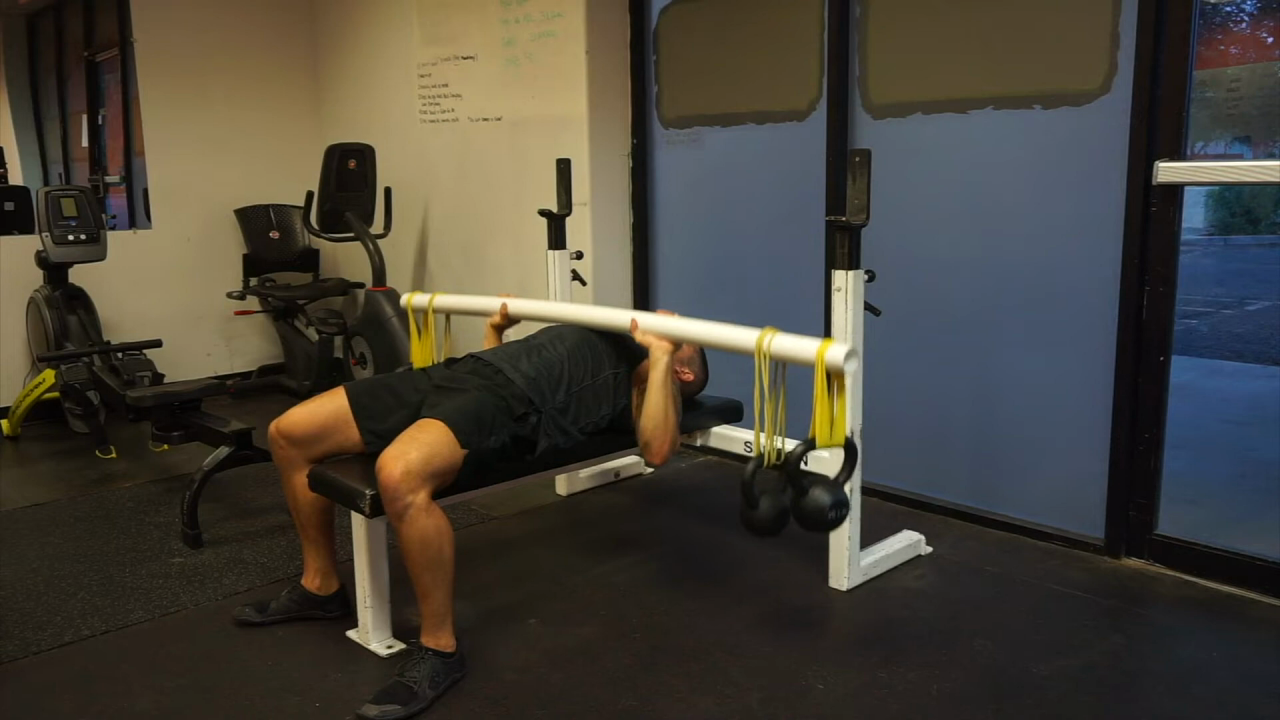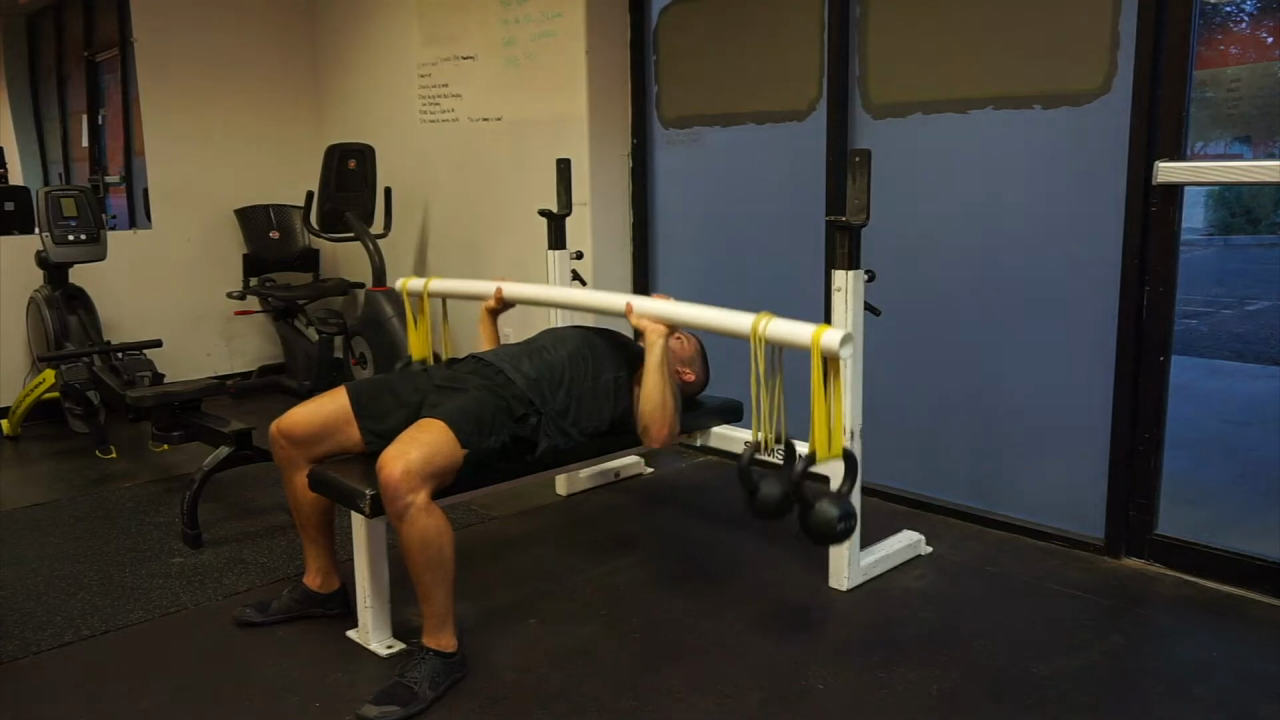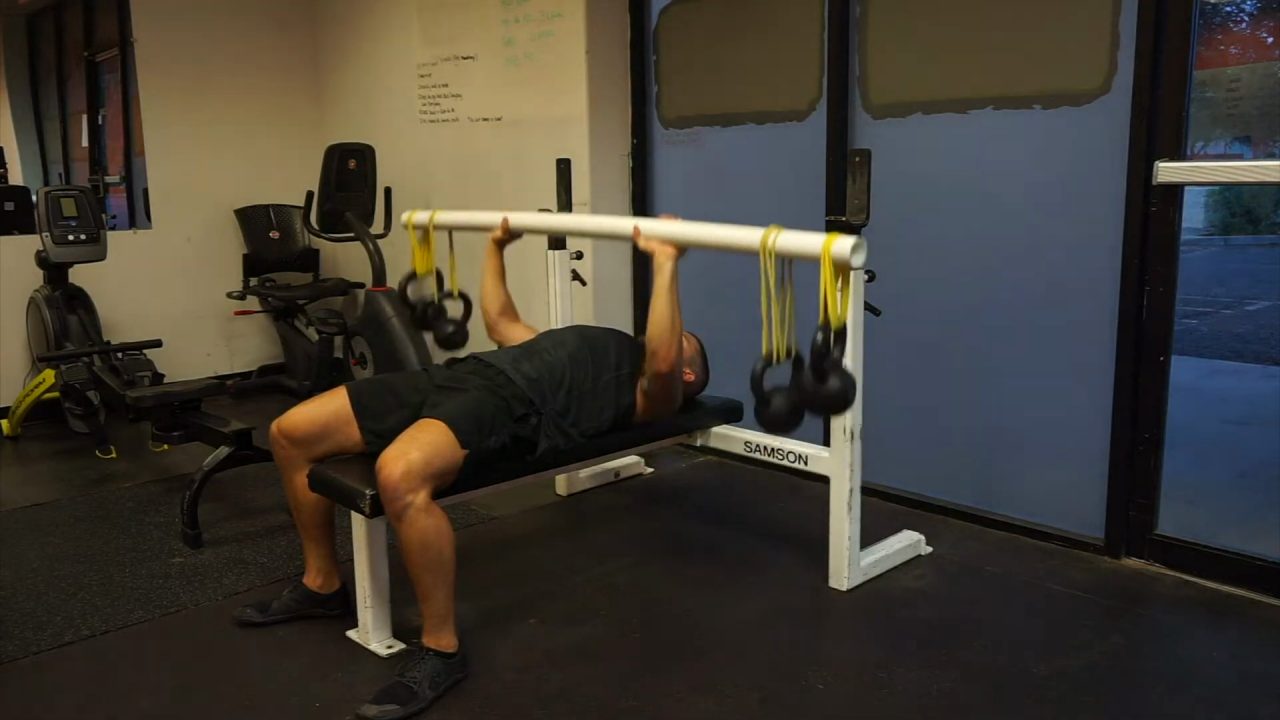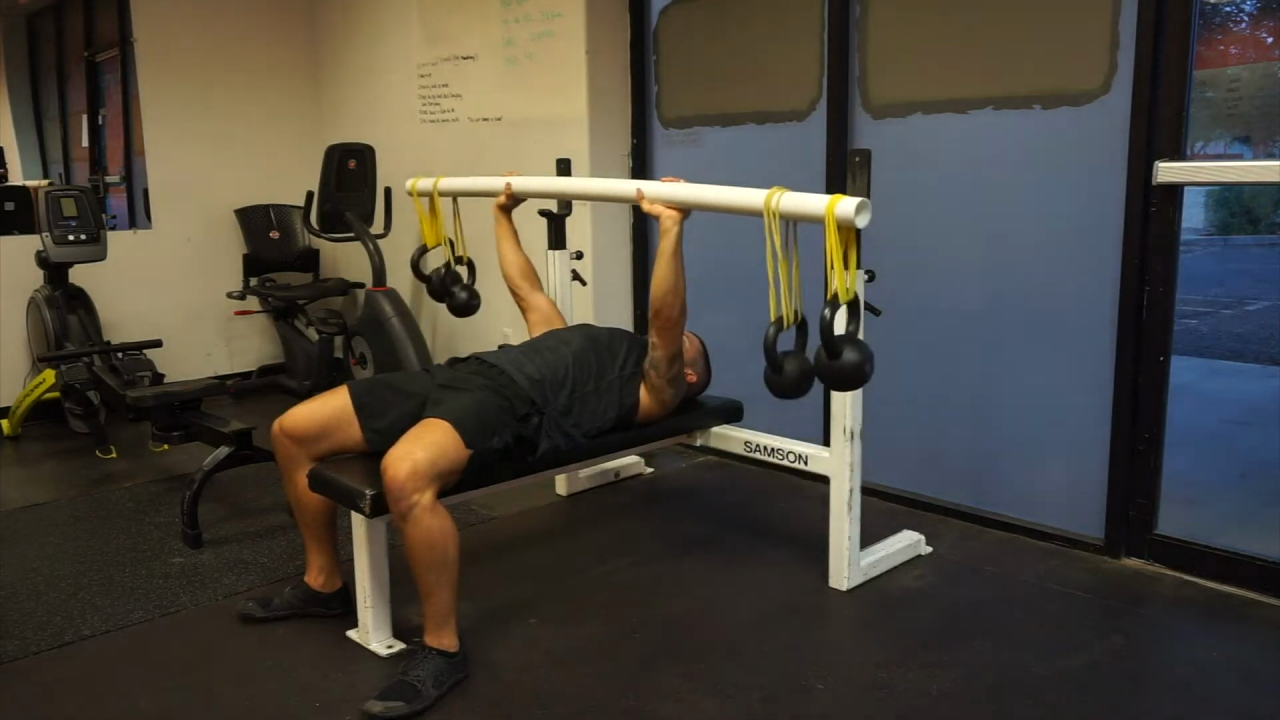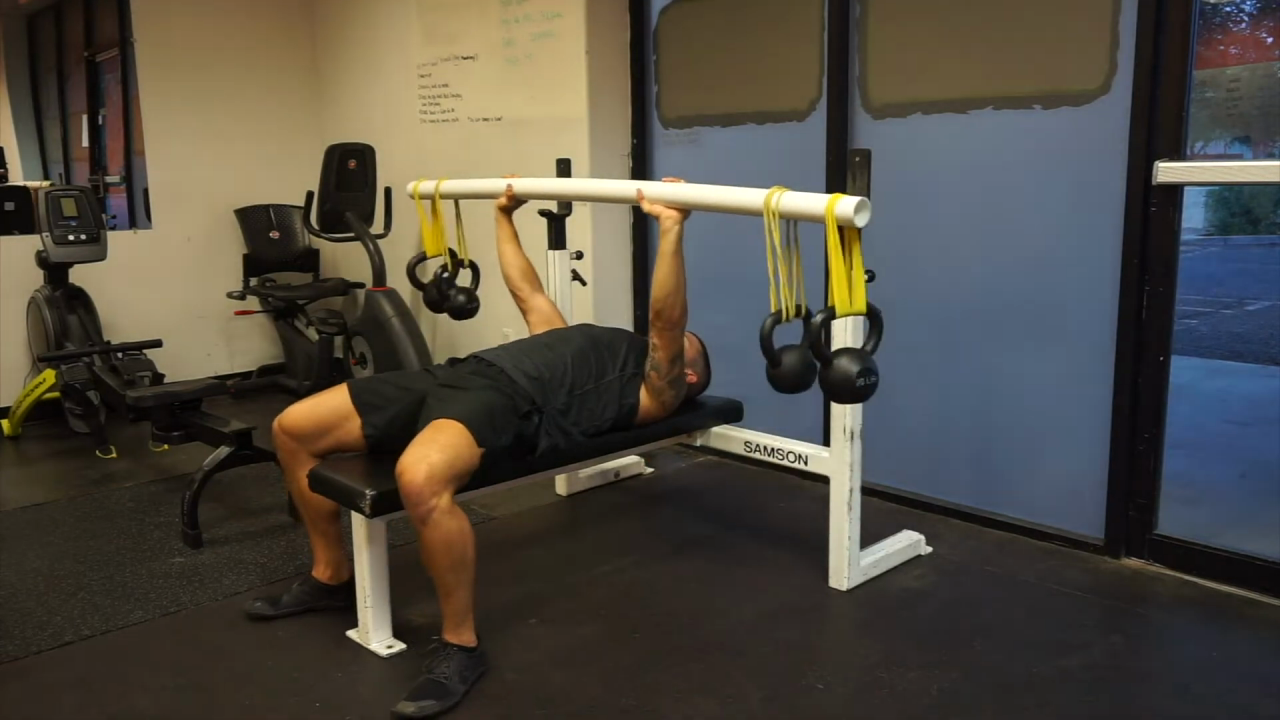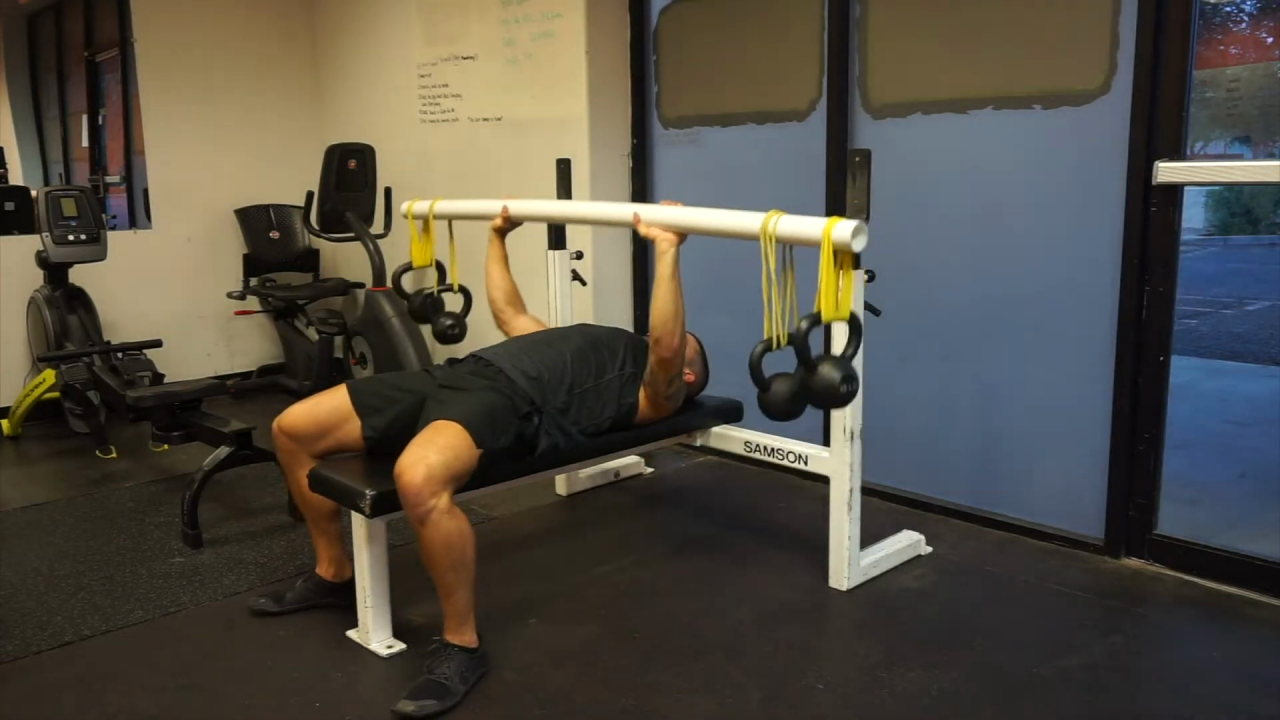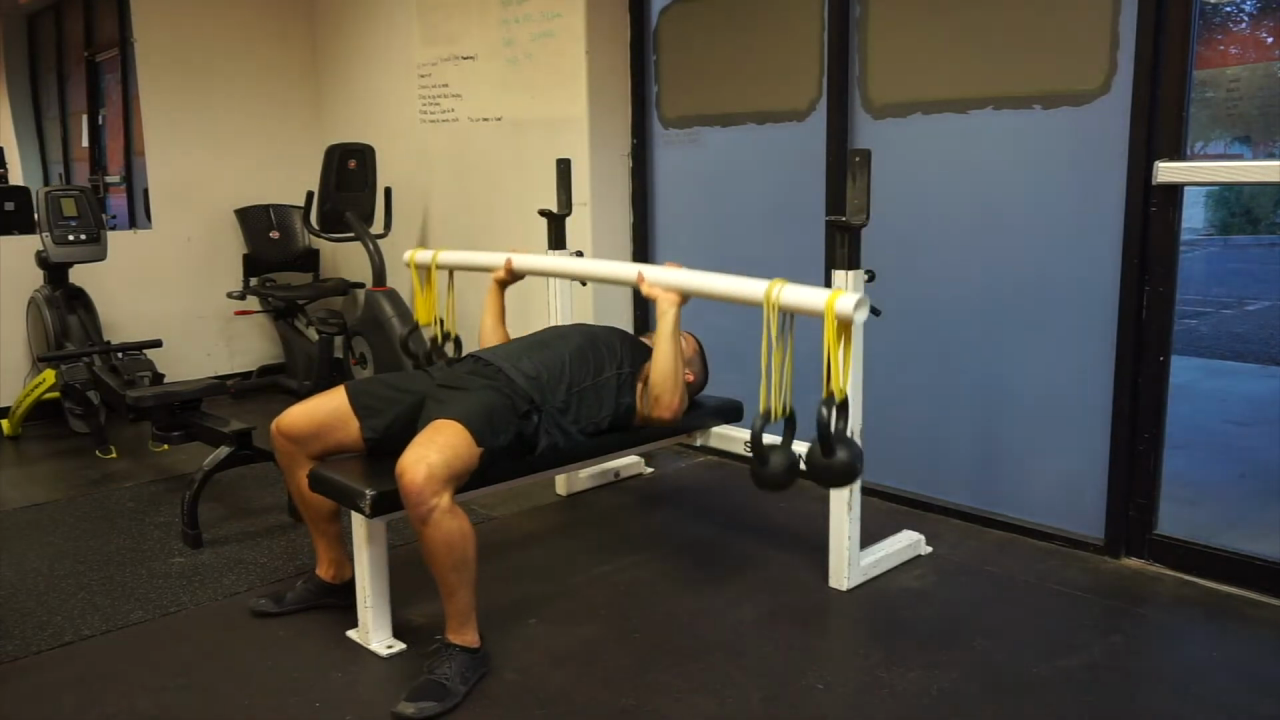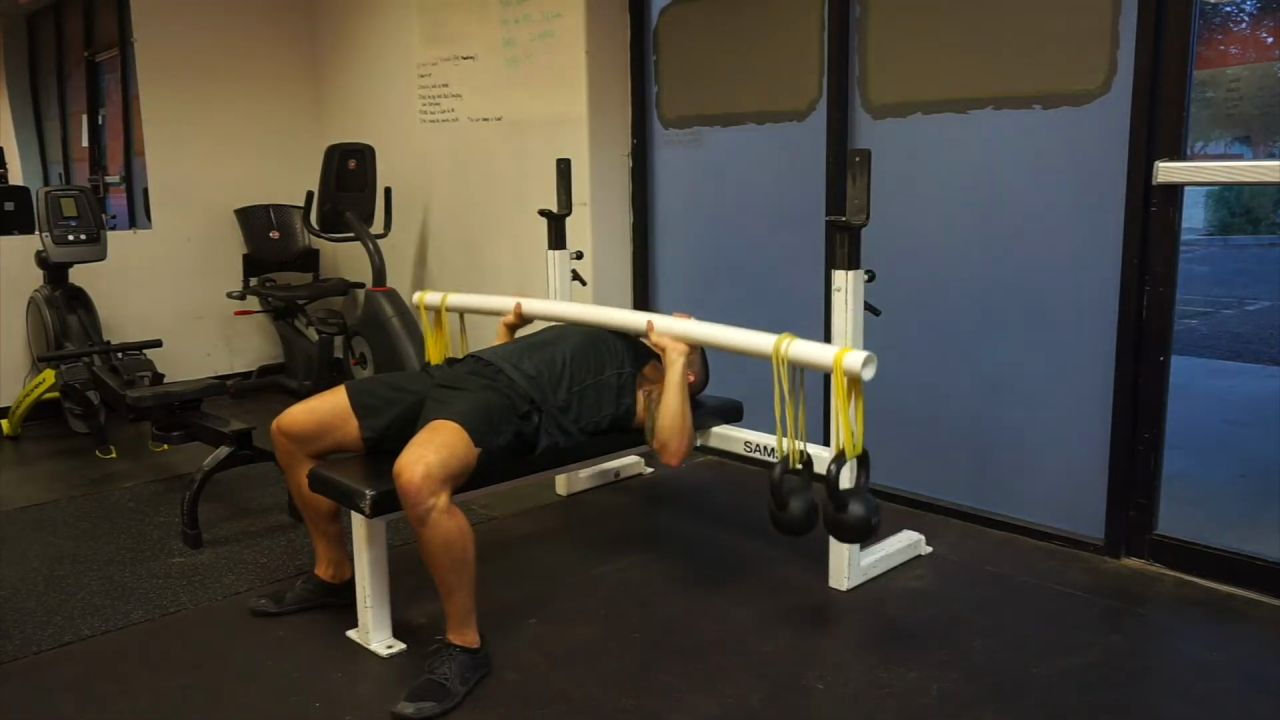
dt=0.4s
person 1, frame 1
left shoulder: (648, 376)
right shoulder: (598, 349)
left elbow: (657, 450)
left wrist: (660, 352)
right wrist: (495, 328)
left hip: (510, 401)
left knee: (401, 476)
right knee: (289, 434)
left ankle: (439, 649)
right ankle: (320, 586)
person 1, frame 2
left shoulder: (646, 374)
right shoulder: (606, 350)
left elbow: (657, 433)
left wrist: (656, 336)
right wrist: (490, 314)
left hip: (510, 401)
left knee: (401, 474)
right knee: (289, 432)
left ankle: (440, 649)
right ankle: (321, 585)
person 1, frame 3
left shoulder: (651, 390)
right shoulder: (591, 353)
left elbow: (663, 360)
right elbow: (500, 324)
left wrist: (665, 264)
right wrist: (495, 248)
left hip: (511, 402)
left knee: (400, 474)
right knee: (290, 433)
left ankle: (441, 649)
right ankle: (322, 585)
person 1, frame 4
left shoulder: (658, 386)
right shoulder: (594, 352)
left elbow: (666, 317)
right elbow: (527, 290)
left wrist: (670, 227)
right wrist: (503, 214)
left hip: (513, 402)
right hip: (461, 375)
left knee: (406, 474)
right knee: (292, 432)
left ankle: (441, 649)
right ankle: (322, 583)
person 1, frame 5
left shoulder: (657, 388)
right shoulder: (593, 353)
left elbow: (667, 318)
right elbow: (527, 291)
left wrist: (670, 227)
right wrist: (504, 215)
left hip: (513, 400)
right hip: (460, 374)
left knee: (422, 480)
right knee: (292, 429)
left ankle: (460, 646)
right ankle: (331, 577)
person 1, frame 6
left shoulder: (658, 391)
right shoulder: (592, 354)
left elbow: (666, 350)
right elbow: (509, 316)
left wrist: (666, 250)
right wrist: (498, 236)
left hip: (512, 399)
left knee: (420, 480)
right knee: (291, 429)
left ankle: (461, 647)
right ankle: (334, 574)
person 1, frame 7
left shoulder: (649, 378)
right shoulder: (598, 352)
left elbow: (665, 409)
left wrist: (669, 309)
right wrist: (498, 287)
left hip: (512, 399)
left knee: (422, 479)
right knee: (290, 430)
left ankle: (463, 646)
right ankle: (334, 575)
person 1, frame 8
left shoulder: (654, 383)
right shoulder: (602, 351)
left elbow: (672, 450)
left wrist: (674, 355)
right wrist: (508, 328)
left hip: (512, 400)
left knee: (420, 479)
right knee: (291, 429)
left ankle: (464, 646)
right ankle: (334, 575)
